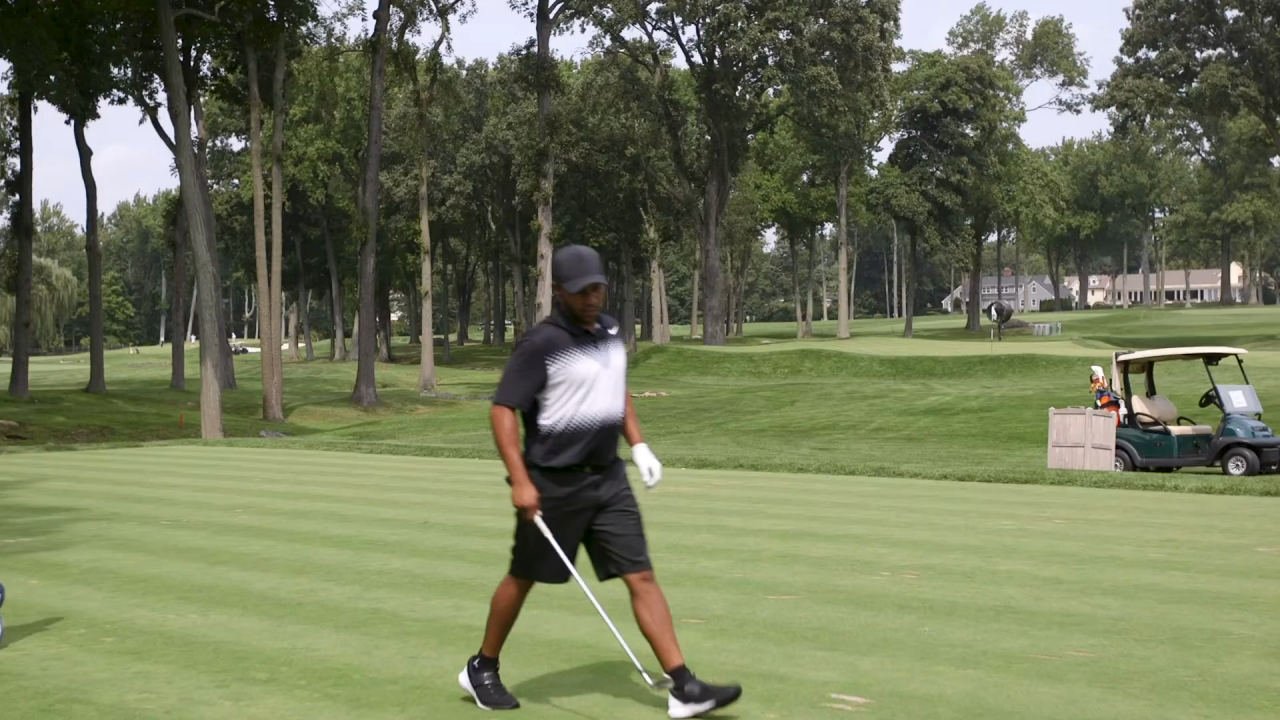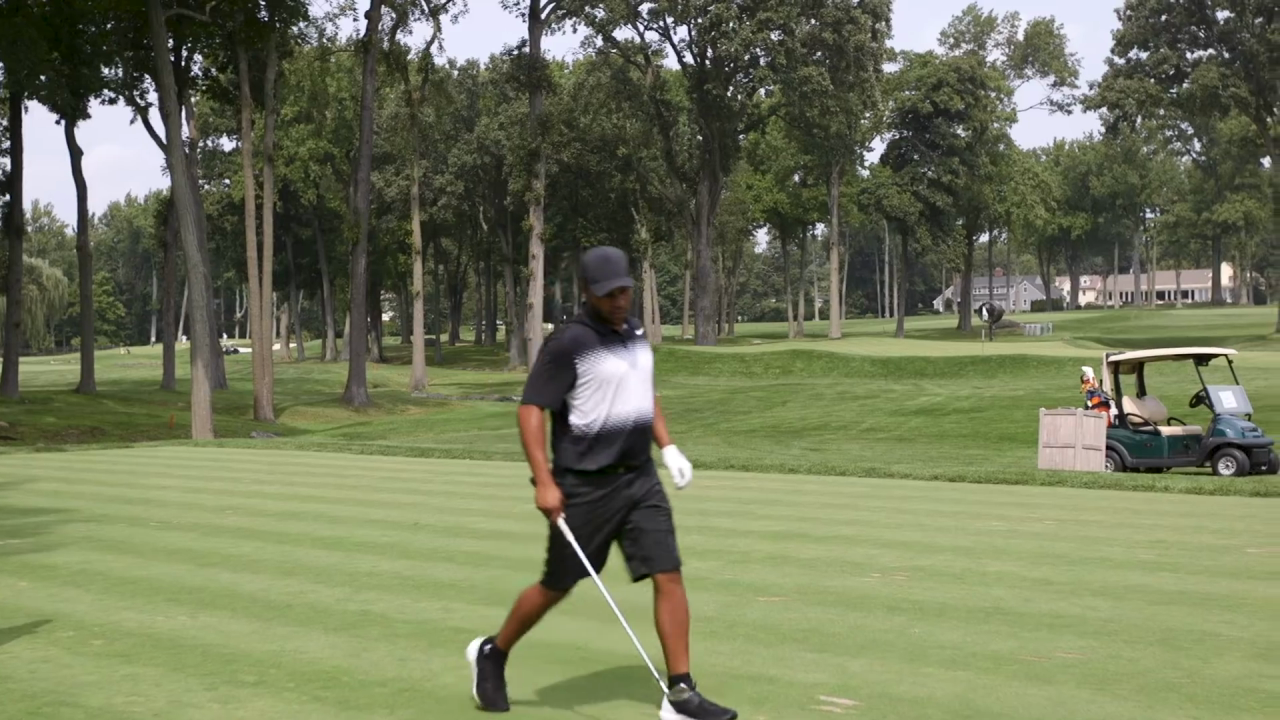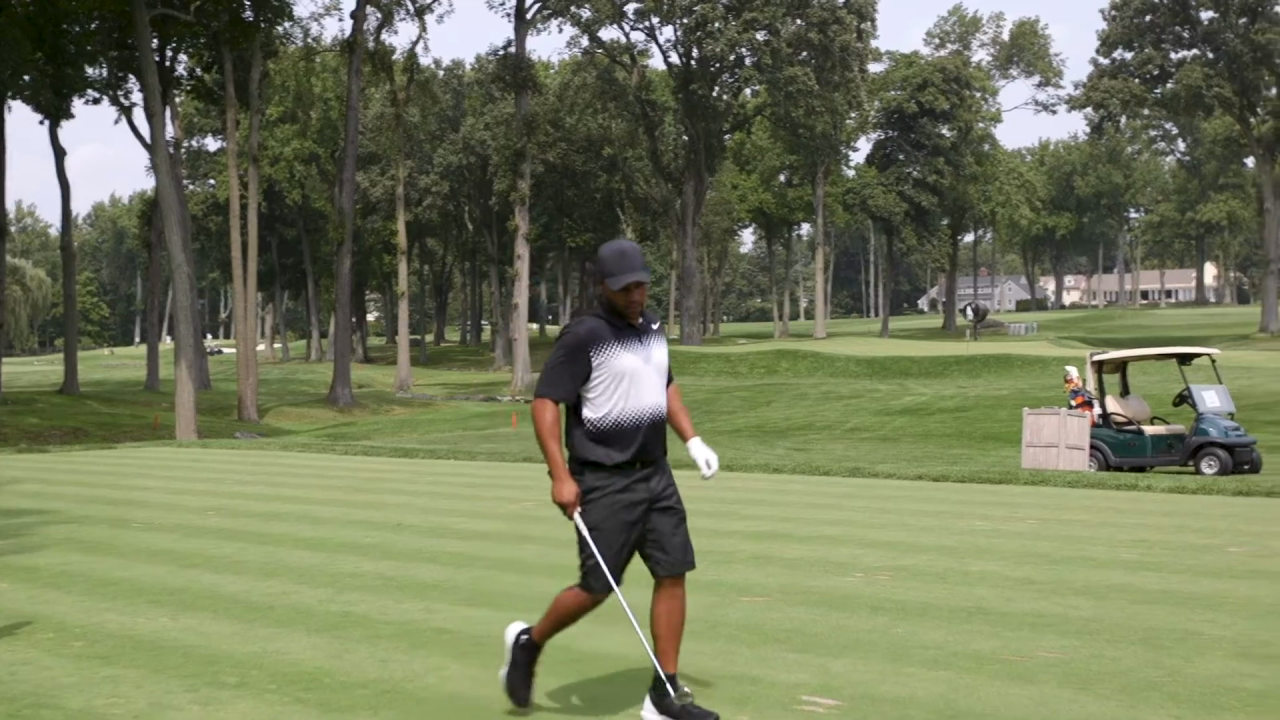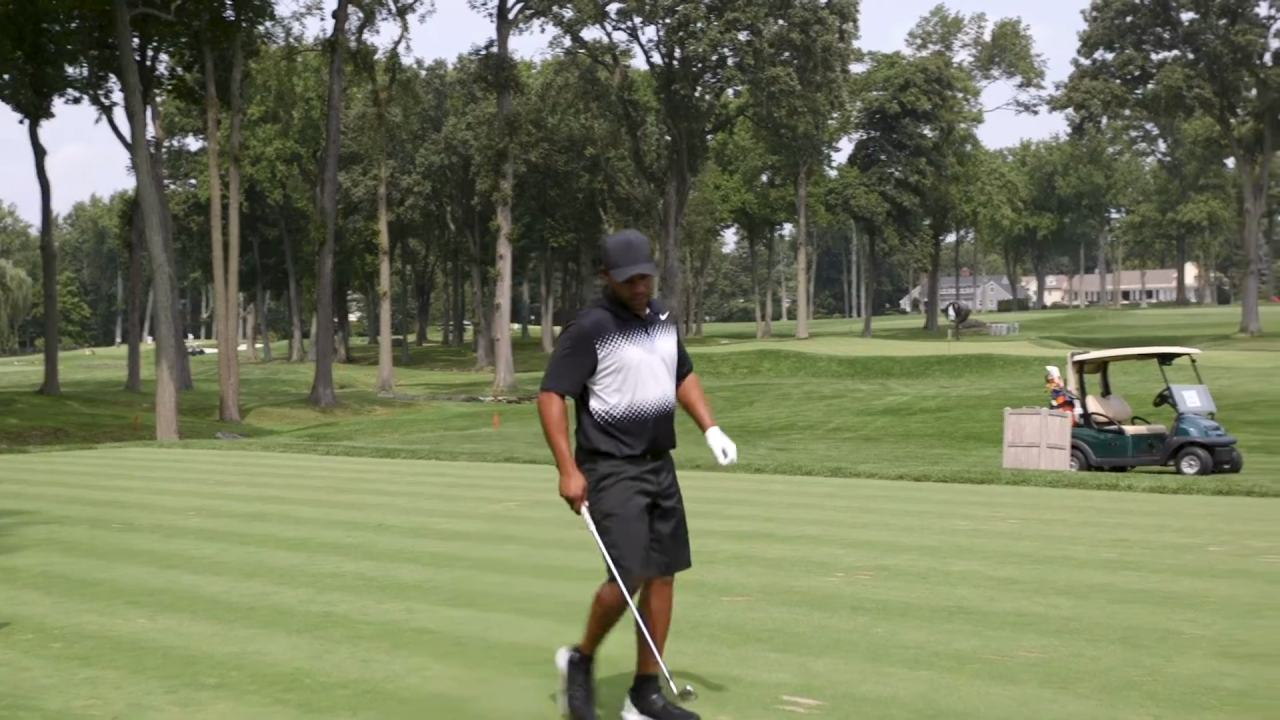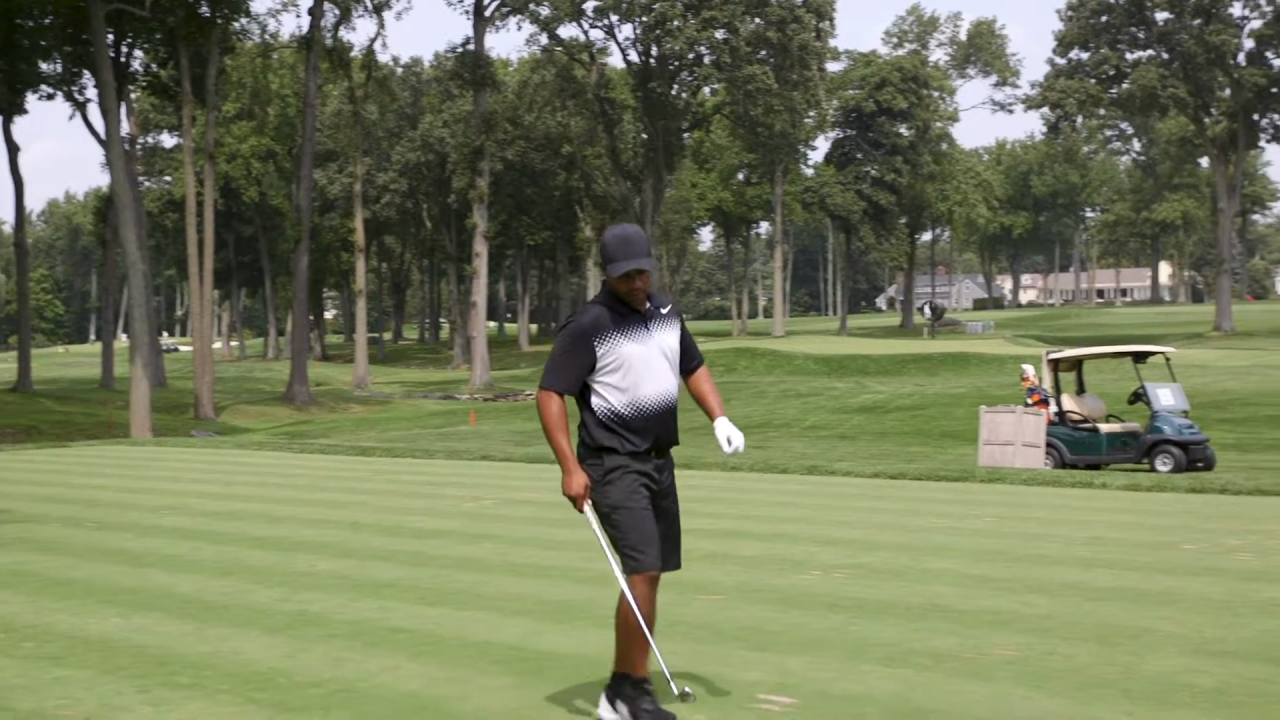
dt=0.2s
person 1, frame 1
left shoulder: (611, 331)
right shoulder: (540, 343)
right elbow: (503, 410)
left wrist: (639, 445)
right wrist: (520, 480)
left hip: (608, 478)
right hip: (556, 483)
left knee: (642, 577)
right knee: (525, 577)
right ankle: (482, 667)
person 1, frame 2
left shoulder: (637, 333)
right shoulder: (569, 343)
right elbow: (530, 409)
left wrist: (668, 447)
right wrist: (544, 481)
left hip: (640, 479)
right hip: (586, 485)
left knee: (669, 575)
right knee: (556, 583)
right ankle: (492, 653)
person 1, frame 3
left shoulder: (653, 327)
right shoulder: (583, 336)
right elbow: (544, 403)
left wrist: (692, 439)
right wrist: (560, 475)
left hip: (655, 473)
right hip: (604, 479)
left knee: (672, 576)
right knee: (597, 587)
right ankle: (529, 642)
person 1, frame 4
left shoulder: (663, 317)
right shoulder: (589, 327)
left elbow: (684, 377)
right elbow: (550, 396)
left wrist: (711, 429)
right wrist: (568, 469)
left hip: (660, 466)
right hip: (610, 470)
left knee: (662, 577)
right knee: (629, 578)
right ankle: (580, 657)
person 1, frame 5
left shoulder: (666, 311)
right shoulder: (588, 324)
left elbow: (694, 368)
right elbow: (549, 394)
left wrist: (720, 419)
right wrist: (570, 468)
left hip: (659, 462)
right hip: (613, 466)
left knee: (644, 575)
right knee: (643, 571)
